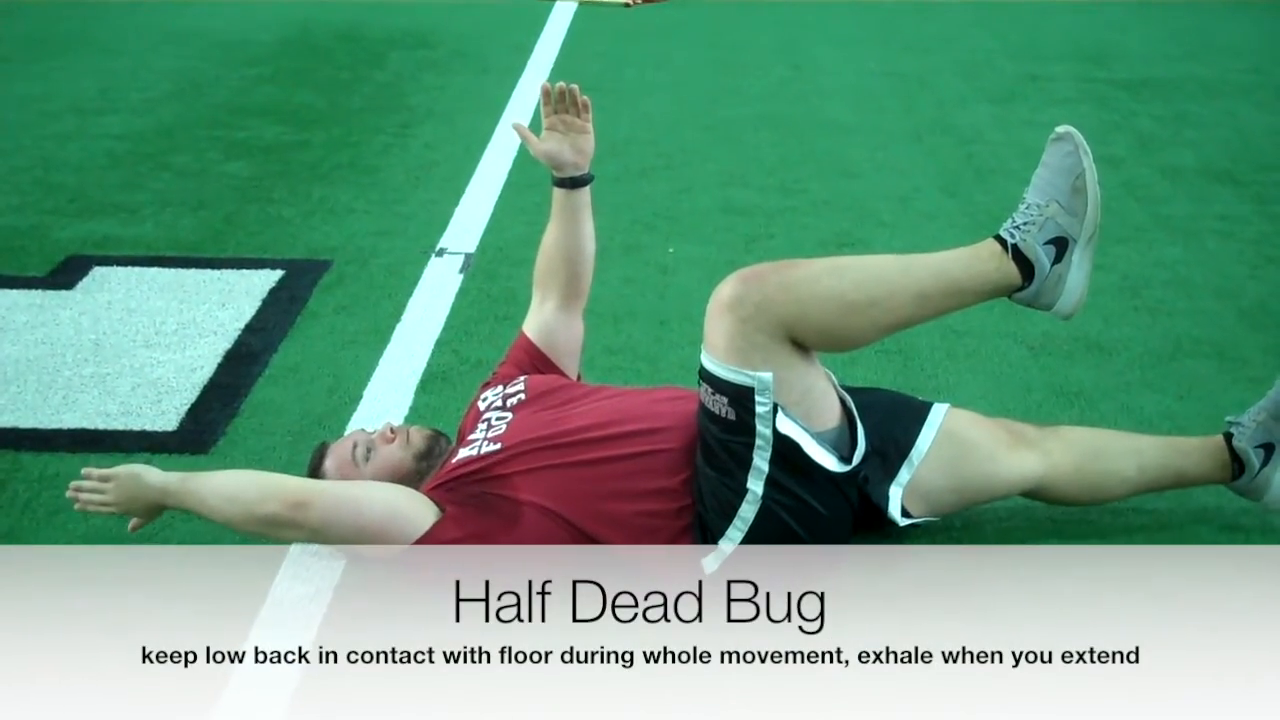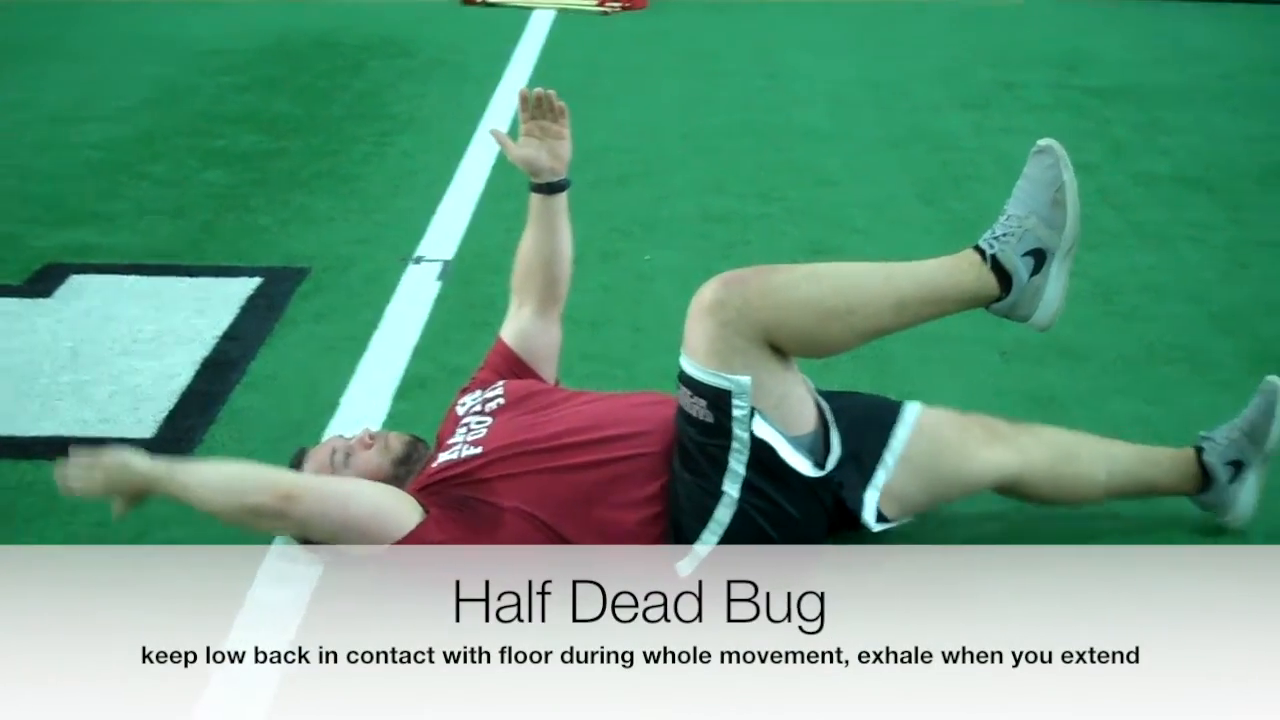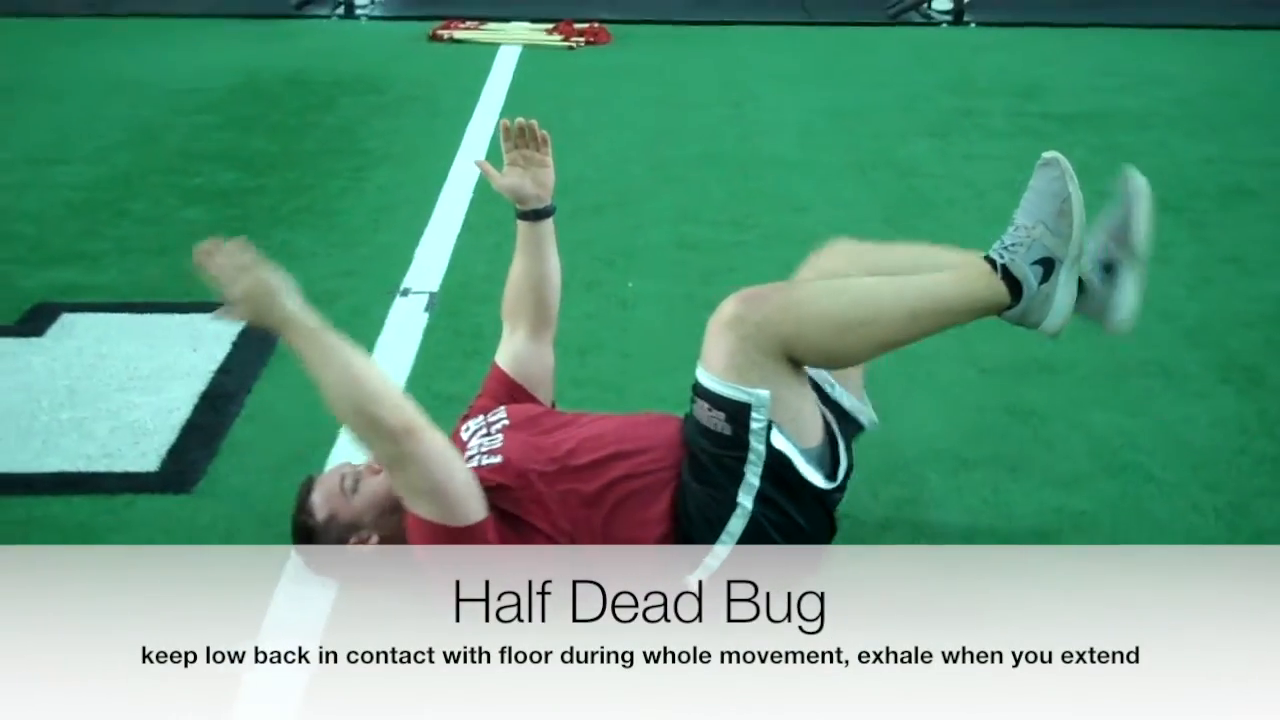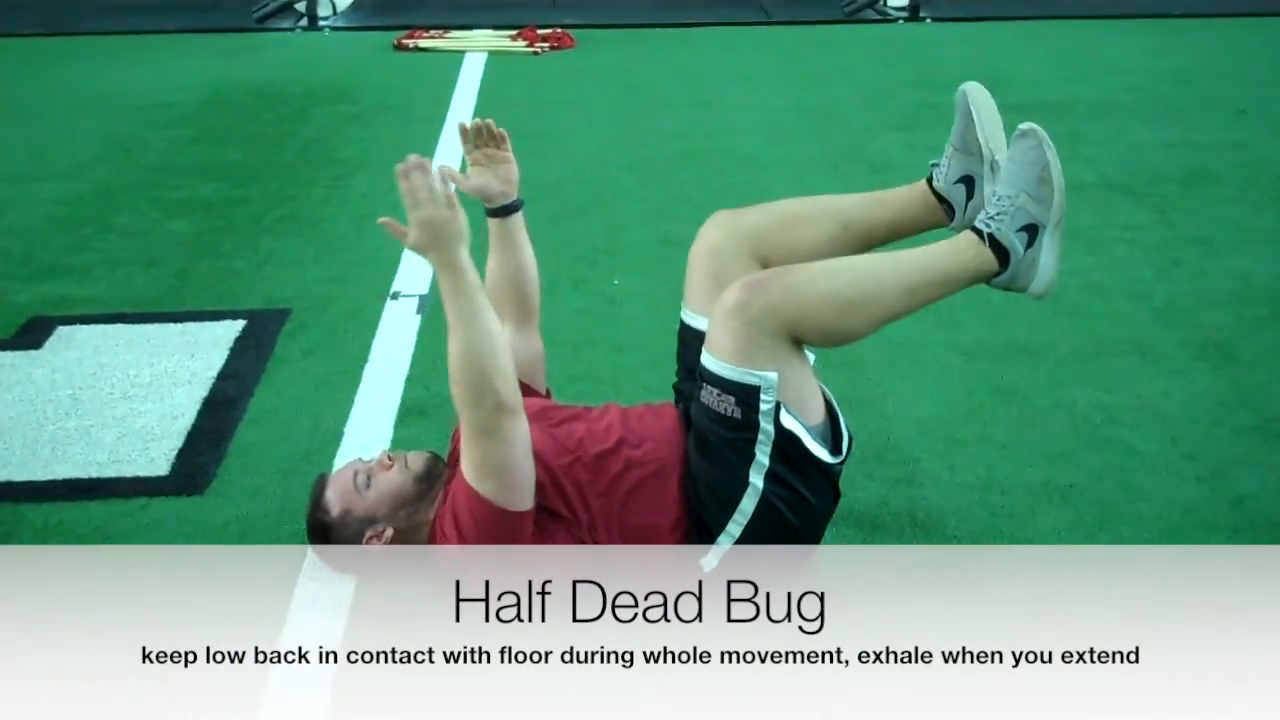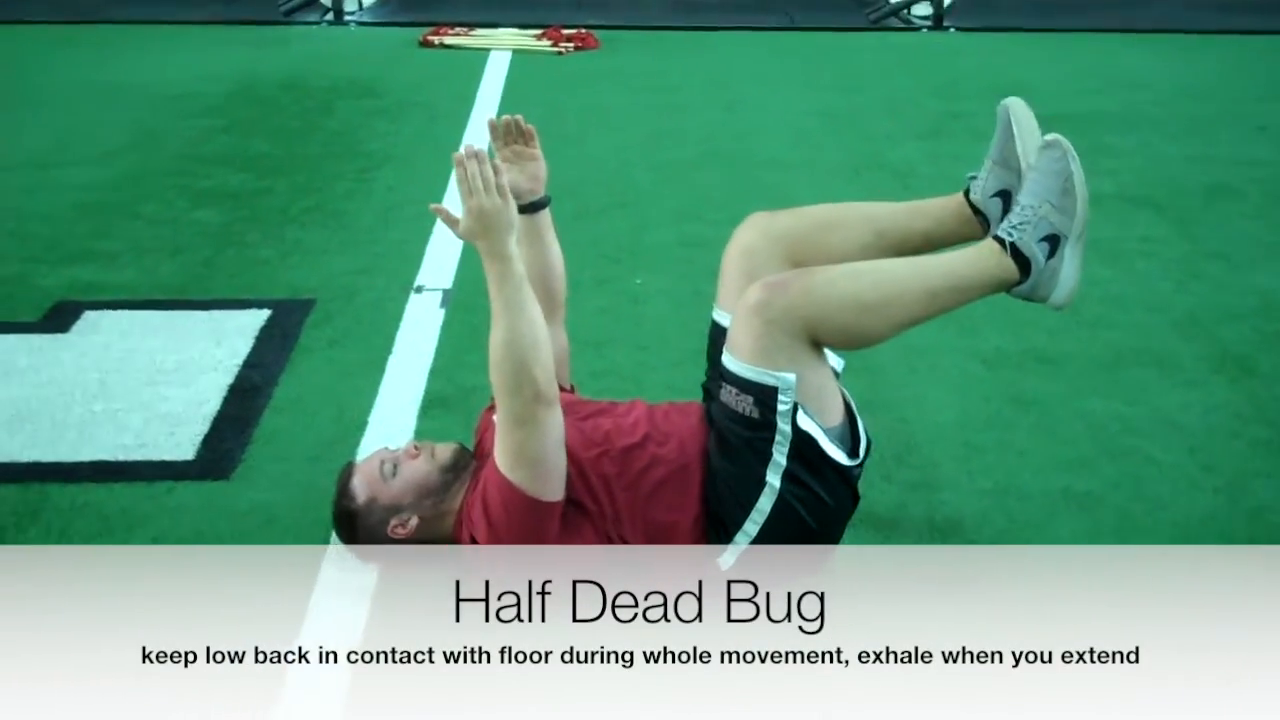
dt=0.5s
person 1, frame 1
left shoulder: (509, 398)
right shoulder: (449, 517)
left elbow: (561, 295)
right elbow: (296, 506)
left wrist: (570, 175)
right wrist: (163, 483)
left hip: (778, 454)
right hip: (747, 511)
left knee: (1020, 449)
right knee: (748, 297)
right ankle: (1022, 258)
person 1, frame 2
left shoulder: (486, 401)
right shoulder: (425, 521)
left elbow: (538, 303)
right elbow: (285, 497)
left wrist: (547, 183)
right wrist: (148, 470)
left hip: (750, 456)
right hip: (722, 518)
left knee: (985, 447)
right knee: (729, 300)
right ankle: (1001, 268)
person 1, frame 3
left shoulder: (490, 425)
right shoulder: (443, 537)
left elbow: (530, 328)
right elbow: (400, 430)
left wrist: (534, 212)
right wrist: (295, 318)
left hip: (716, 468)
right hip: (731, 530)
left knee: (848, 261)
right knee: (747, 317)
left ankle: (1082, 284)
right ankle: (1010, 281)
person 1, frame 4
left shoulder: (472, 453)
right shoulder: (472, 535)
left elbow: (516, 324)
right elbow: (495, 411)
left wrist: (502, 206)
right wrist: (448, 260)
left hip: (700, 441)
right hip: (736, 514)
left knee: (726, 238)
right knee: (755, 302)
left ankle: (947, 195)
right ankle: (997, 248)
person 1, frame 5
left shoulder: (497, 444)
right shoulder: (498, 523)
left elbow: (543, 319)
right elbow: (534, 399)
left wrist: (531, 205)
right wrist: (497, 248)
left hip: (721, 444)
right hip: (757, 514)
left knee: (764, 238)
right knee: (774, 302)
left ankle: (982, 209)
right ankle: (1019, 257)
